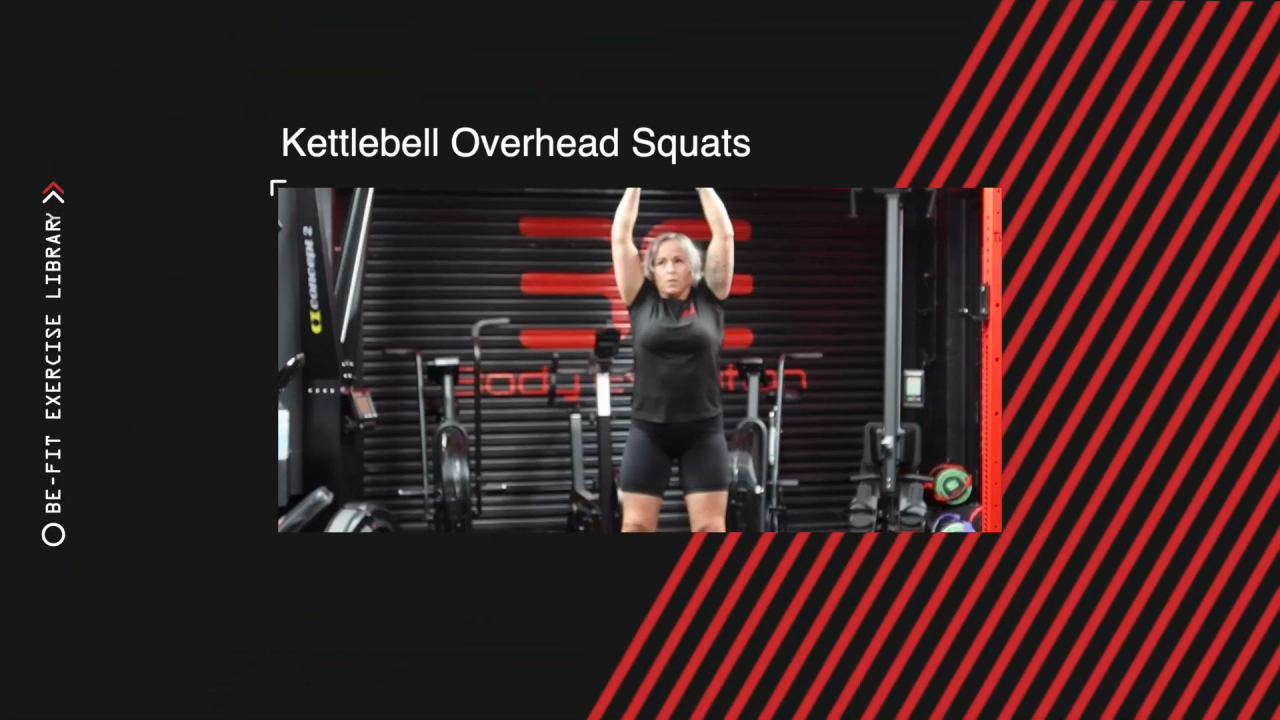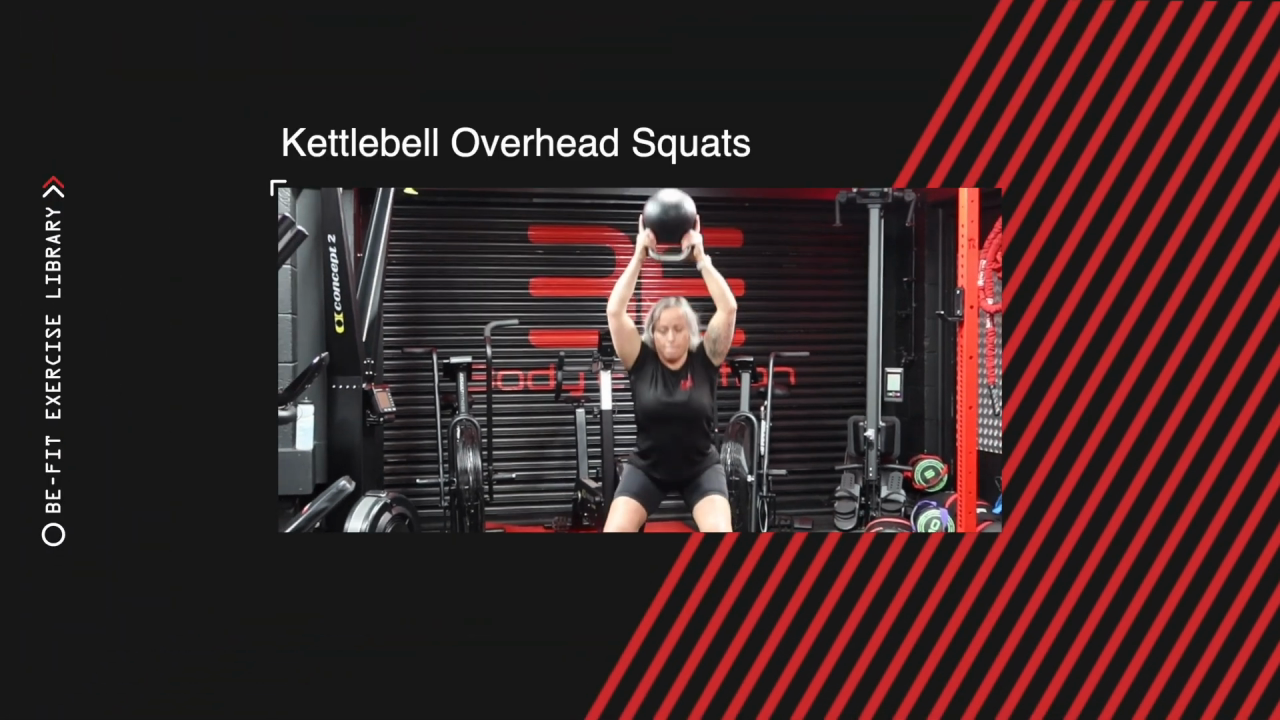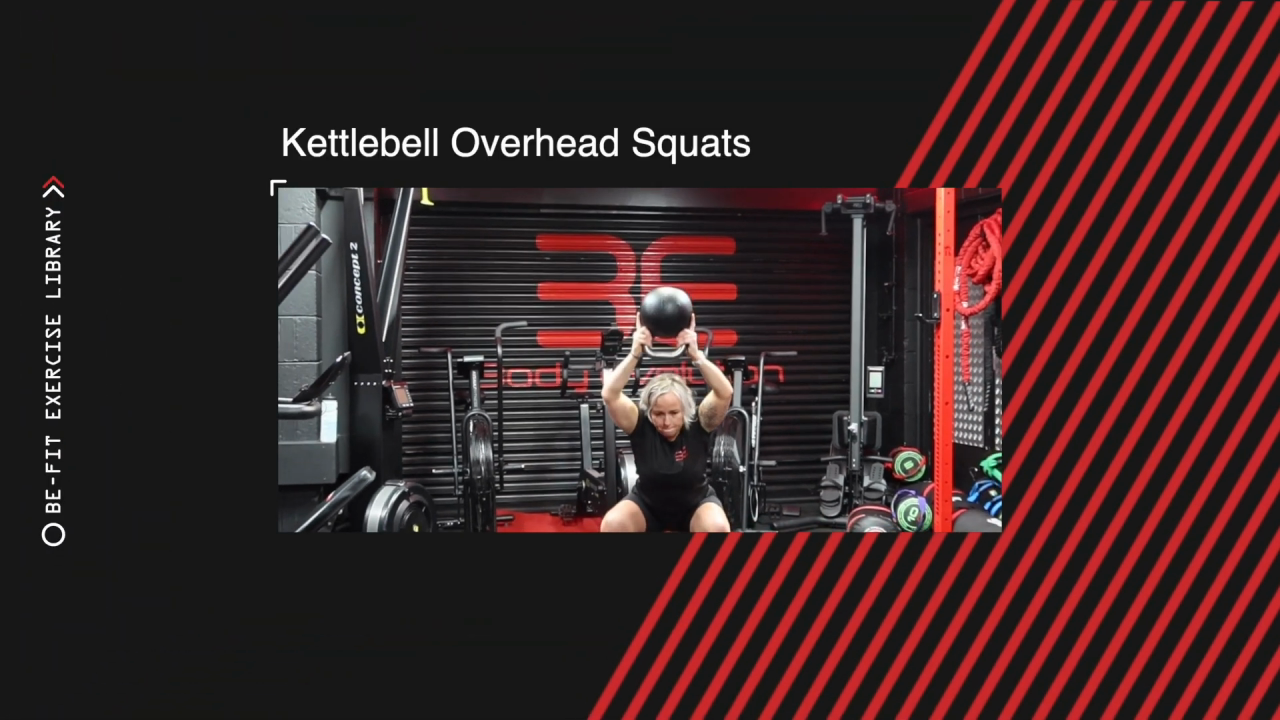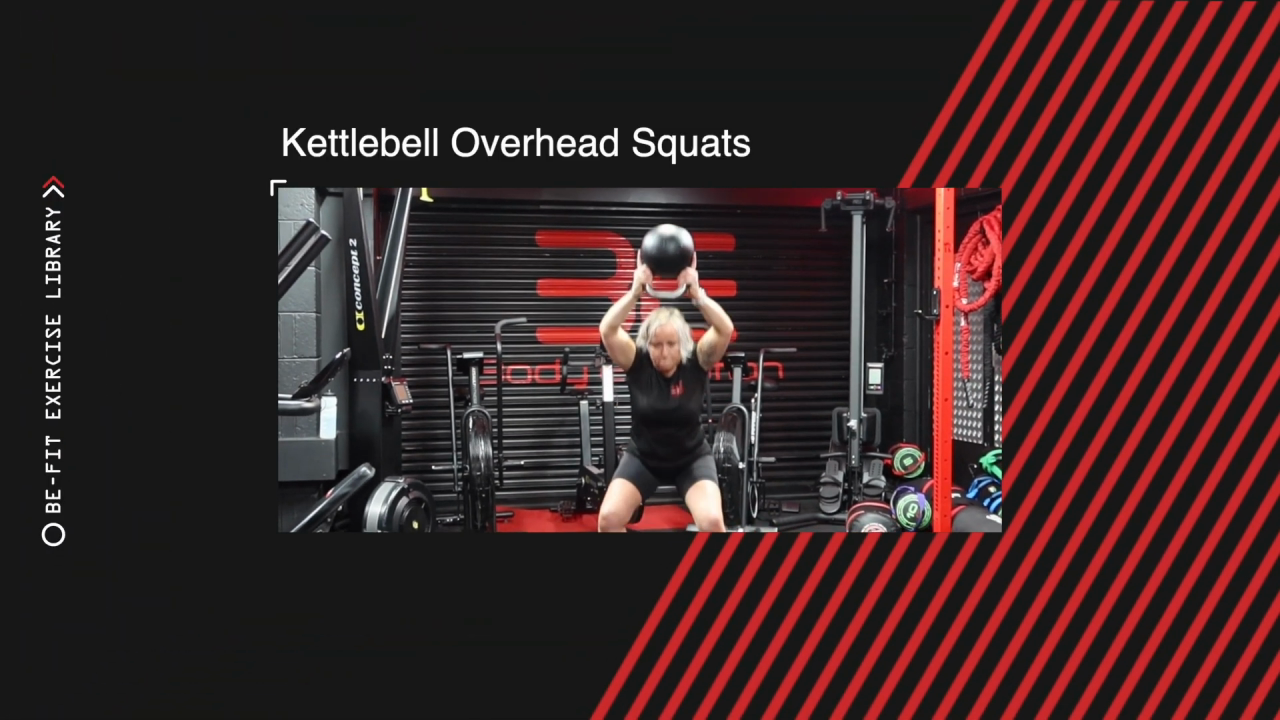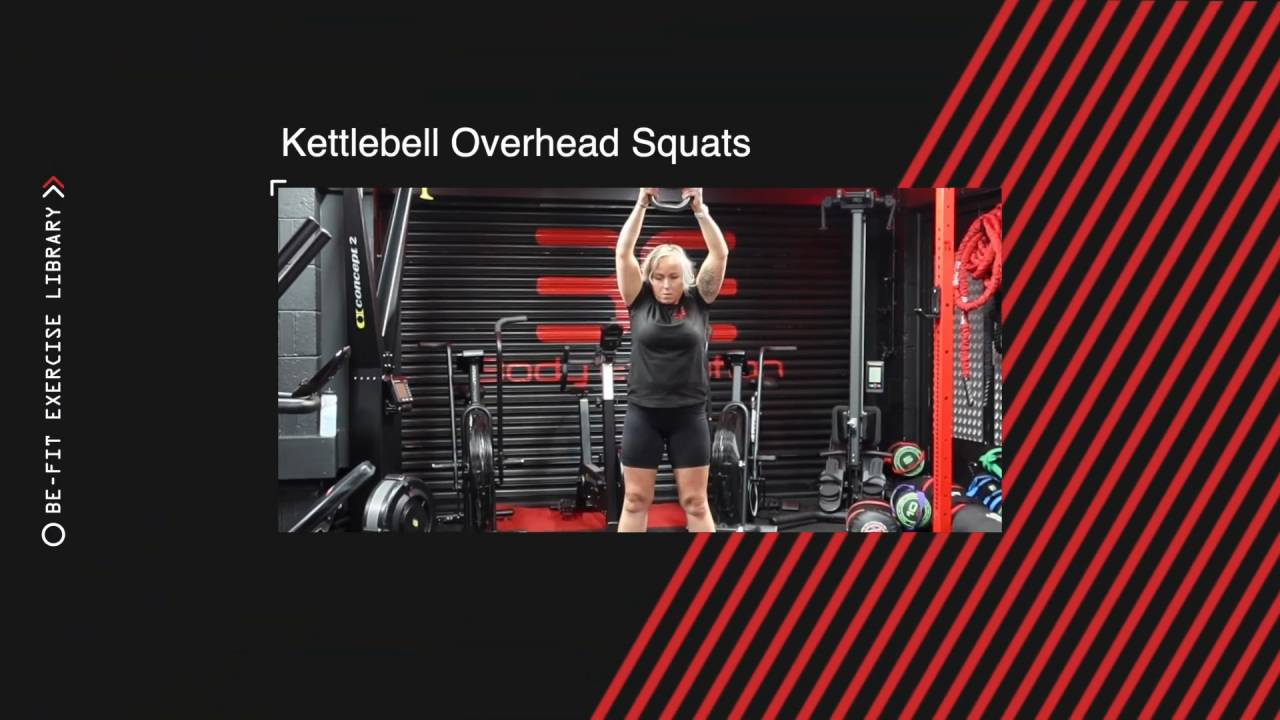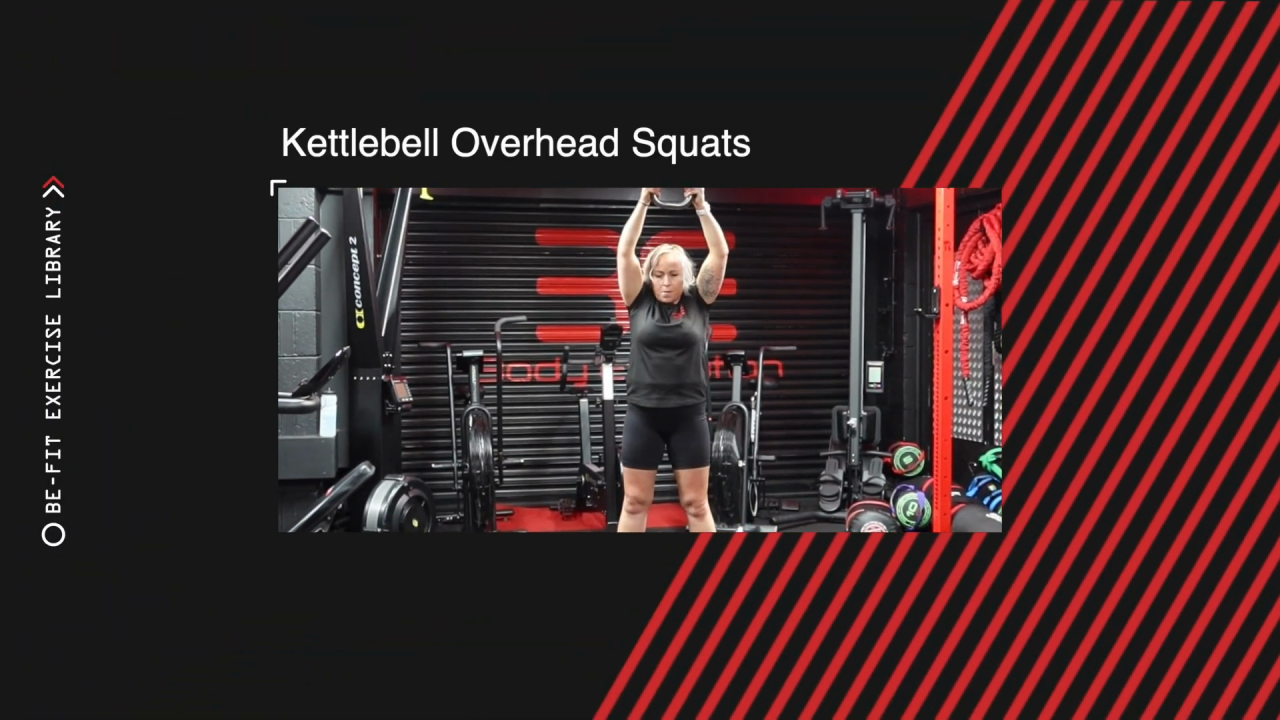
dt=0.7s
person 1, frame 1
left shoulder: (709, 299)
right shoulder: (642, 300)
left elbow: (724, 234)
right elbow: (620, 237)
left wrist: (704, 186)
right wrist: (635, 186)
left hip: (703, 431)
right hip: (649, 430)
left knee: (710, 530)
right knee: (636, 527)
person 1, frame 2
left shoulder: (705, 359)
right shoulder: (641, 361)
left elbow: (728, 308)
right elbow: (615, 311)
left wrist: (701, 258)
right wrist: (638, 257)
left hip: (700, 470)
right hip: (648, 469)
right knee: (615, 532)
person 1, frame 3
left shoulder: (699, 424)
right shoulder: (640, 425)
left elbow: (725, 393)
right elbow: (610, 394)
left wrist: (696, 355)
right wrist: (635, 354)
left hip: (695, 504)
right hip: (649, 505)
left knee: (717, 528)
right knee: (612, 524)
person 1, frame 4
left shoulder: (696, 363)
right shoulder: (637, 362)
left elbow: (726, 329)
right elbow: (607, 331)
left wrist: (697, 293)
right wrist: (635, 292)
left hip: (691, 459)
right hip: (643, 458)
left knee: (711, 521)
right knee: (609, 517)
person 1, frame 5
left shoulder: (698, 302)
right shoulder: (640, 302)
left elbow: (719, 253)
right elbow: (623, 252)
left wrist: (699, 208)
right wrist: (641, 203)
left hip: (688, 415)
right hip: (644, 413)
left knee: (696, 503)
right knee: (635, 501)
person 1, frame 6
left shoulder: (698, 302)
right shoulder: (640, 302)
left elbow: (720, 252)
right elbow: (625, 250)
left wrist: (701, 206)
right wrist: (643, 202)
left hip: (689, 415)
right hip: (643, 414)
left knee: (696, 504)
right knee: (635, 502)
